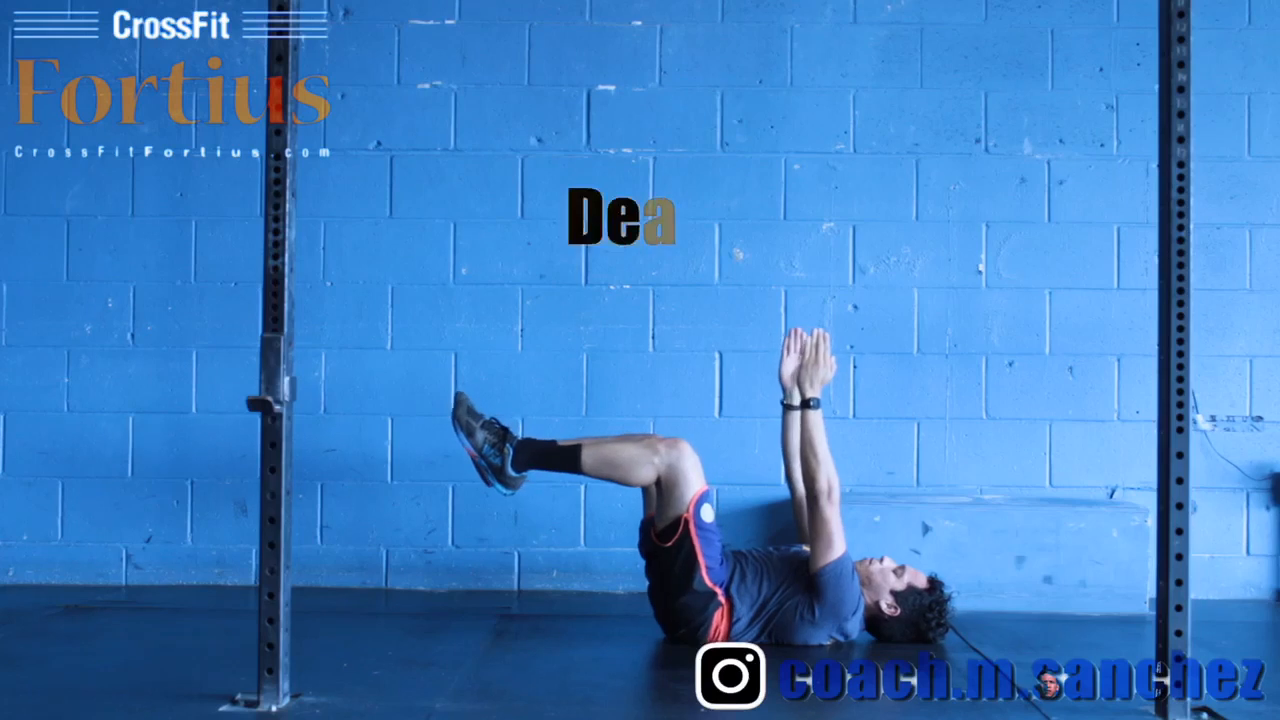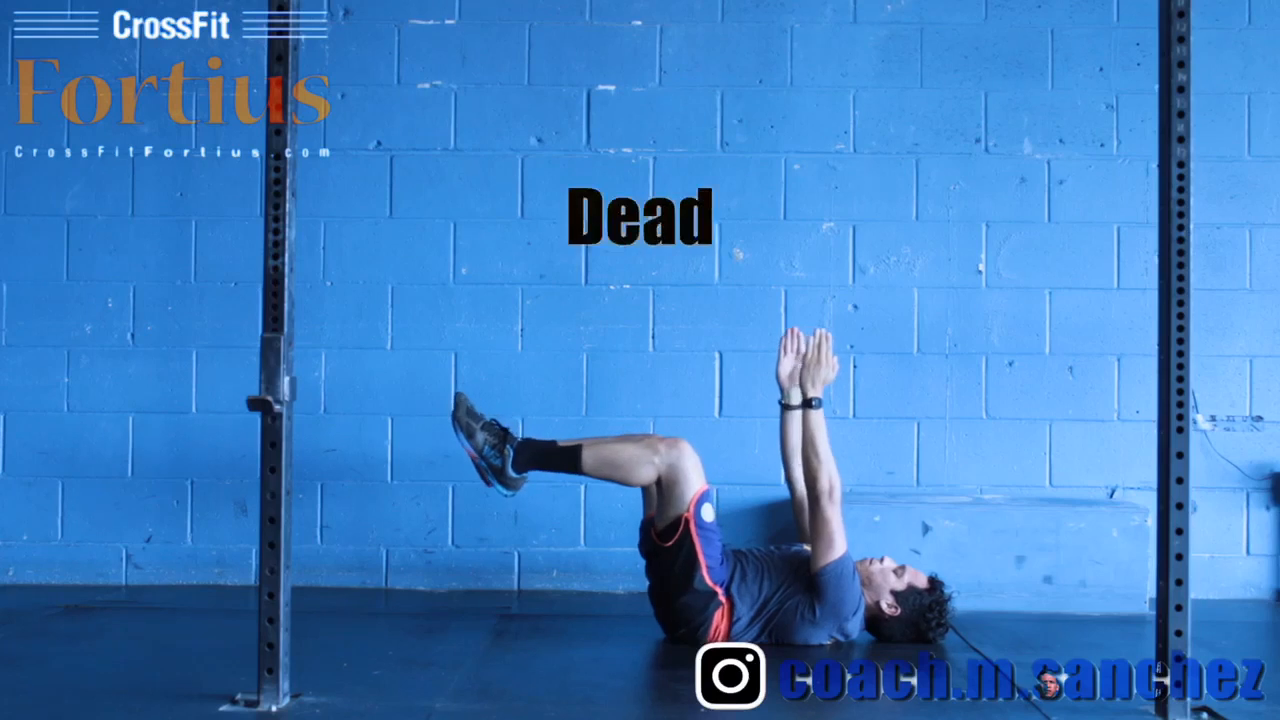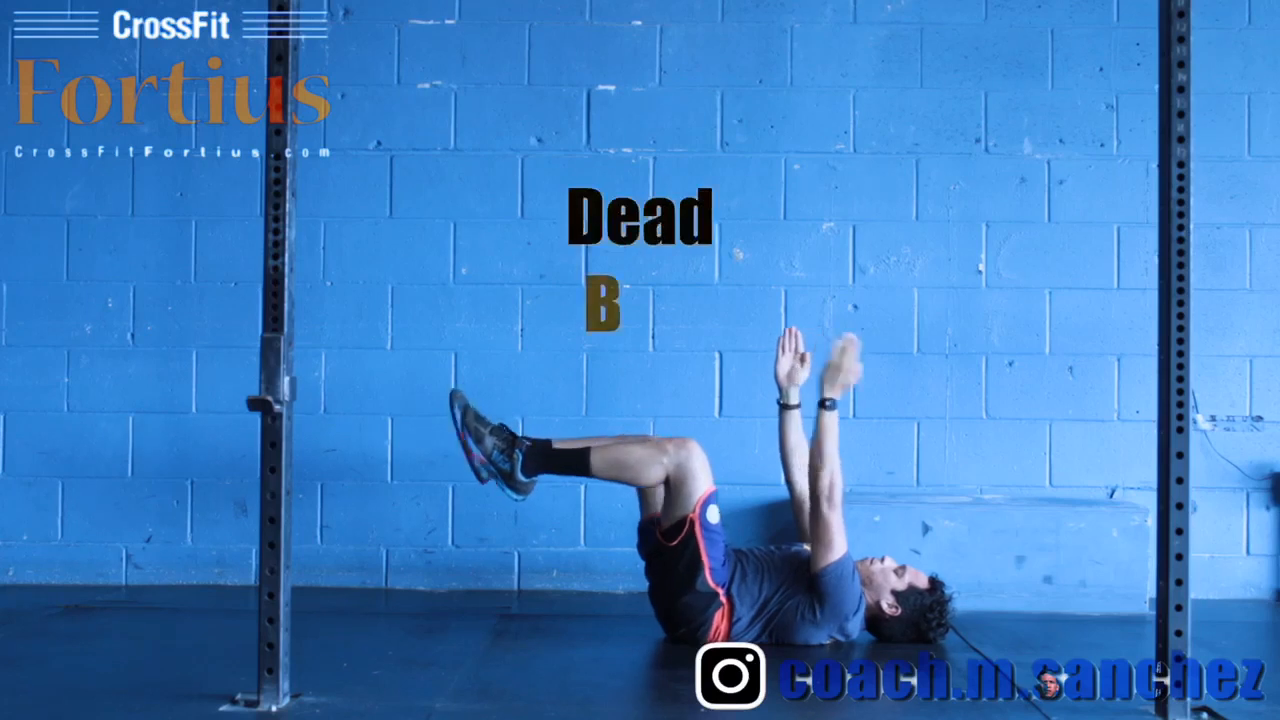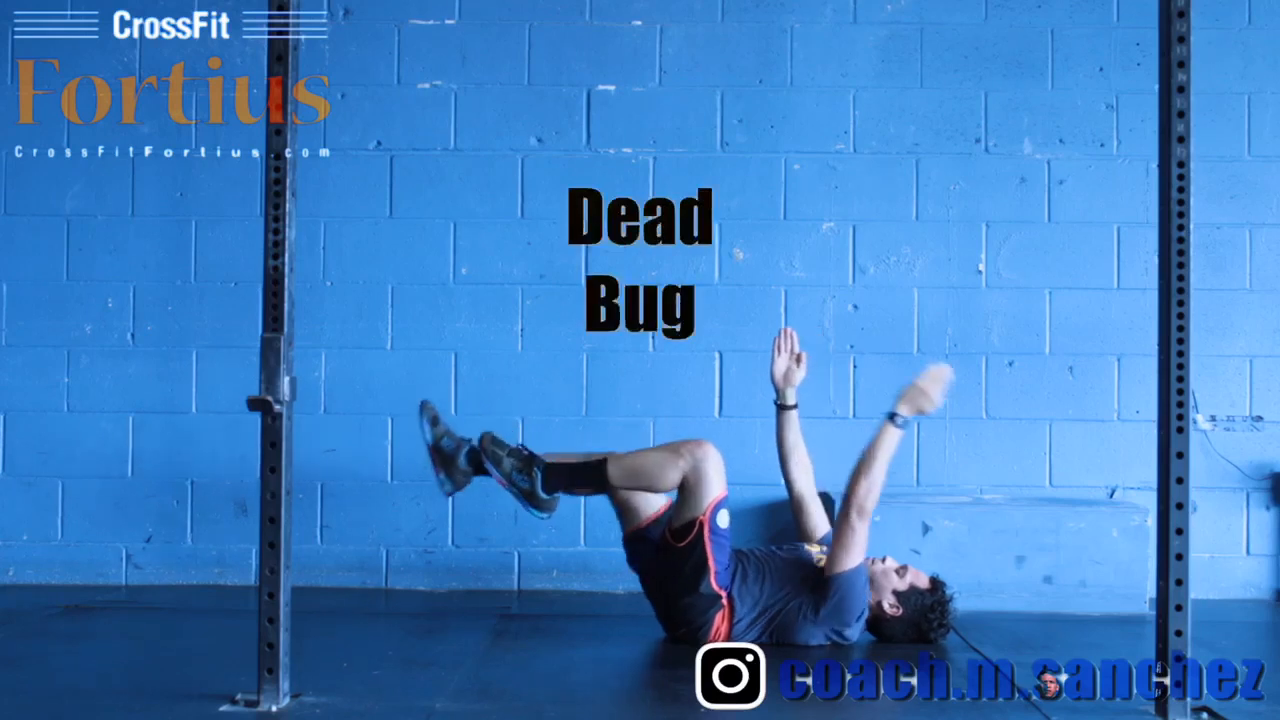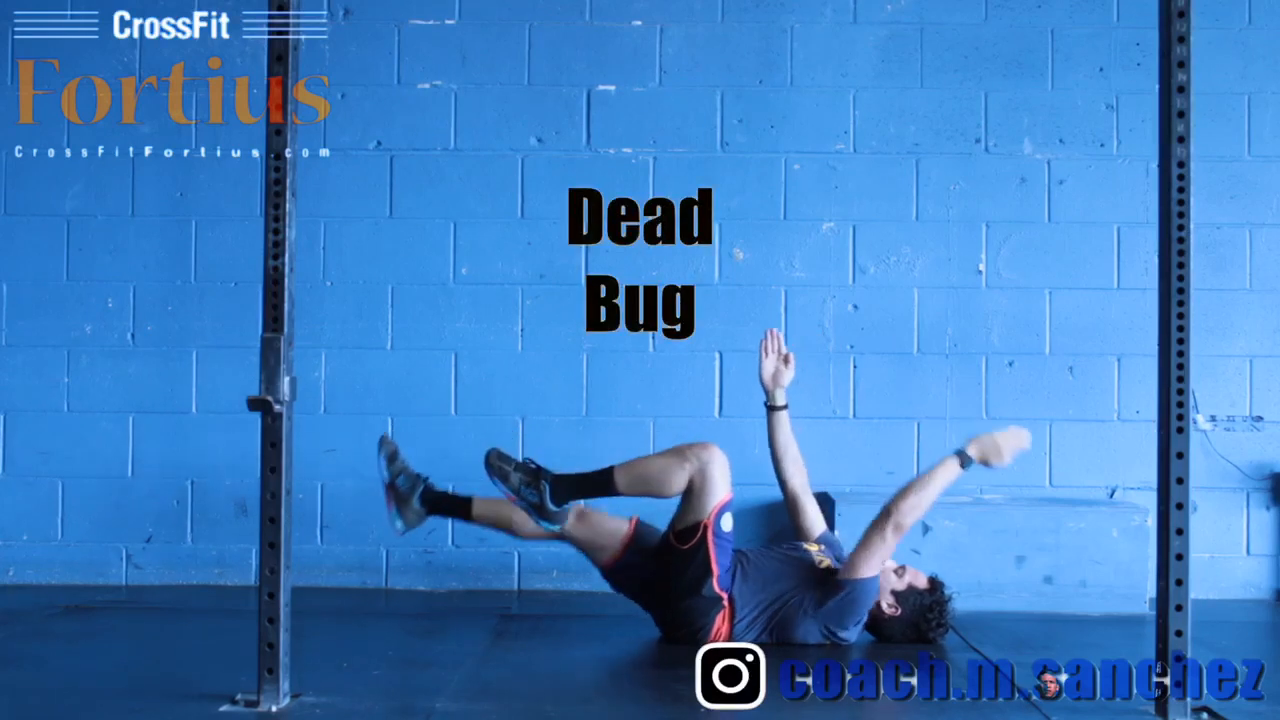
dt=0.3s
person 1, frame 1
left shoulder: (841, 603)
right shoulder: (839, 580)
left elbow: (825, 496)
right elbow: (801, 484)
left wrist: (812, 397)
right wrist: (793, 395)
left hip: (703, 604)
right hip: (698, 589)
left knee: (675, 454)
right knee: (658, 453)
left ankle: (516, 456)
right ankle: (515, 454)
person 1, frame 2
left shoulder: (843, 602)
right shoulder: (839, 579)
left elbow: (826, 495)
right elbow: (801, 484)
left wrist: (813, 395)
right wrist: (791, 393)
left hip: (703, 604)
right hip: (697, 588)
left knee: (674, 453)
right knee: (657, 452)
left ankle: (516, 458)
right ankle: (515, 453)
person 1, frame 3
left shoulder: (842, 603)
right shoulder: (841, 579)
left elbow: (826, 499)
right elbow: (801, 485)
left wrist: (829, 398)
right wrist: (789, 393)
left hip: (704, 603)
right hip: (697, 588)
left knee: (684, 454)
right knee: (654, 452)
left ankle: (525, 462)
right ankle: (517, 453)
person 1, frame 4
left shoulder: (844, 608)
right shoulder: (833, 560)
left elbow: (858, 506)
right elbow: (803, 486)
left wrist: (900, 415)
right wrist: (788, 395)
left hip: (702, 605)
right hip: (690, 589)
left knee: (702, 455)
right knee: (610, 471)
left ankle: (546, 479)
right ankle: (467, 460)
person 1, frame 5
left shoulder: (847, 606)
right shoulder: (832, 562)
left elbow: (894, 521)
right elbow: (797, 484)
left wrist: (967, 455)
right wrist: (776, 396)
left hip: (703, 605)
right hip: (684, 586)
left knee: (706, 458)
right knee: (570, 519)
left ankle: (557, 488)
right ankle: (426, 500)
